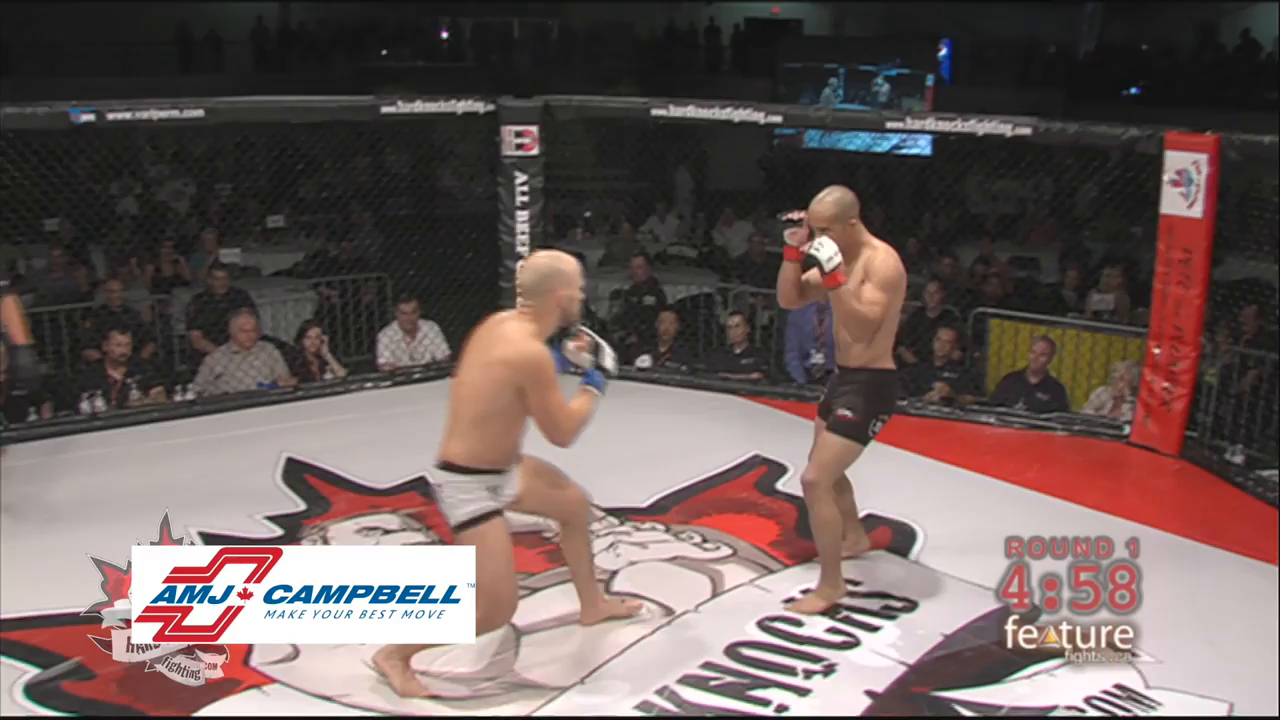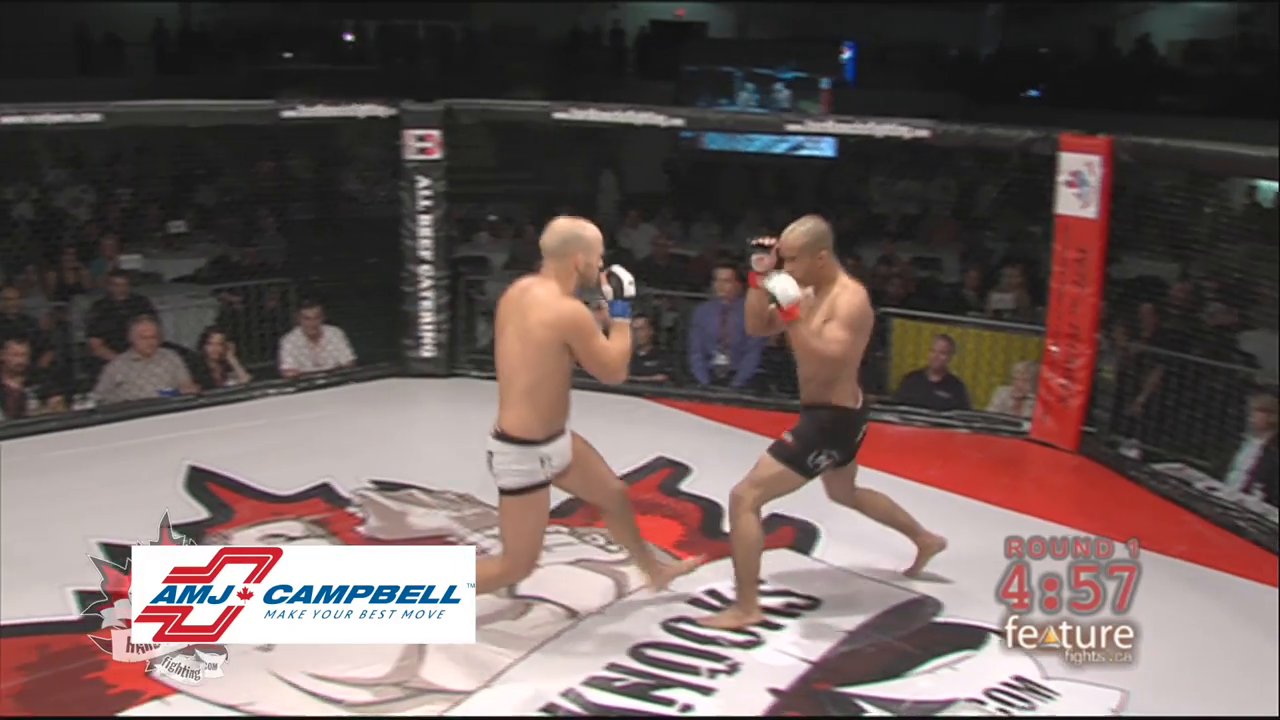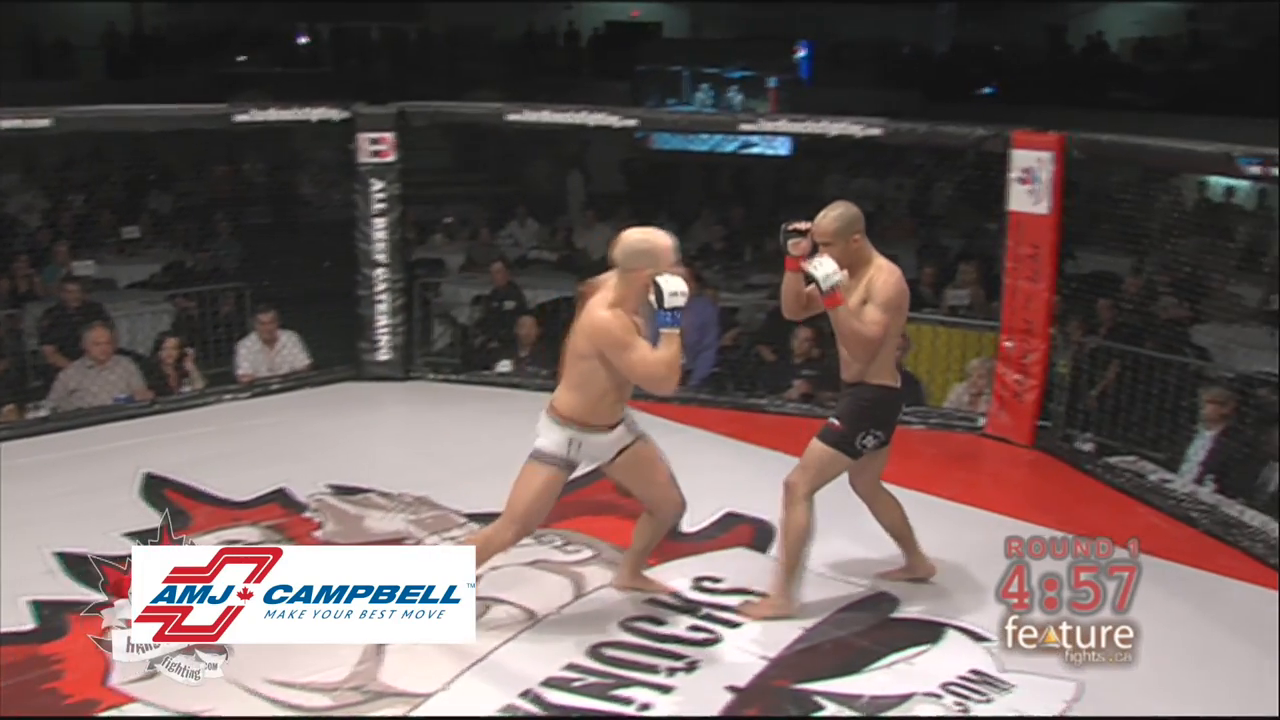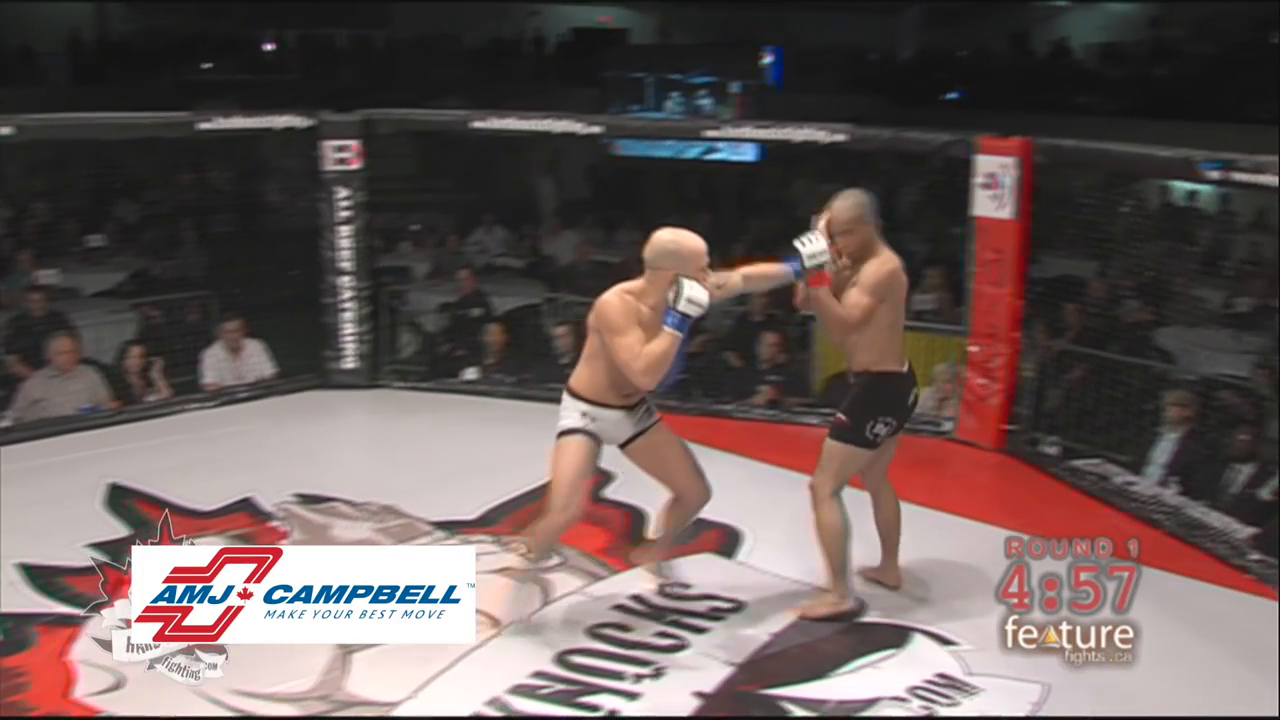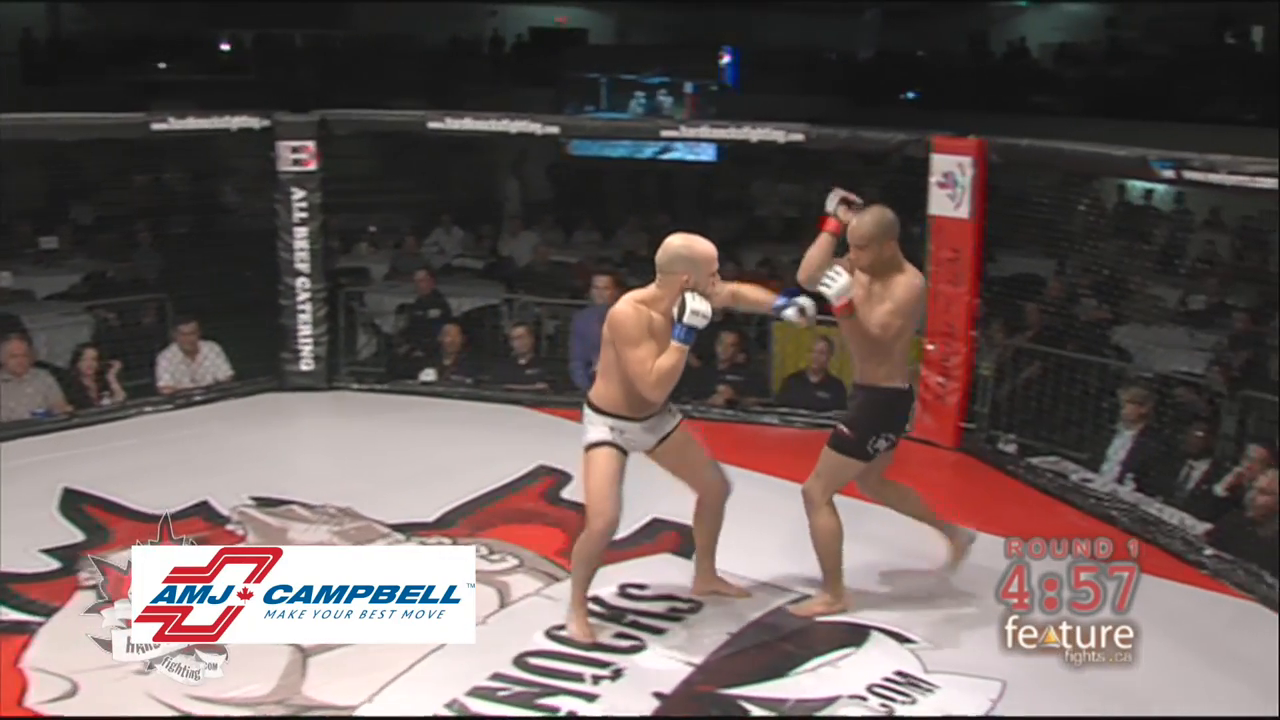
dt=0.4s
person 1, frame 1
left shoulder: (883, 263)
right shoulder: (839, 259)
left elbow: (863, 328)
right elbow: (789, 299)
left wrist: (833, 277)
right wrist: (792, 252)
left hip: (872, 383)
right hip: (846, 375)
left knee: (816, 479)
right knee: (830, 469)
left ankle: (829, 585)
right ankle: (853, 537)
person 1, frame 2
left shoulder: (849, 300)
right shoulder: (810, 290)
left elbow: (822, 363)
right elbow: (757, 328)
left wrist: (790, 312)
right wrist: (761, 276)
left hip: (830, 421)
right hip: (837, 413)
left knee: (743, 500)
right knee: (842, 492)
left ankle: (746, 606)
right ankle: (925, 540)
person 1, frame 3
left shoulder: (886, 281)
right shoulder: (845, 274)
left elbow: (863, 349)
right elbow: (793, 310)
left wrist: (834, 296)
right wrist: (795, 260)
left hip: (870, 400)
right hip: (868, 396)
left knee: (798, 486)
right knee: (867, 485)
left ankle: (782, 595)
right ankle: (917, 562)
person 1, frame 4
left shoulder: (882, 269)
right shoulder: (849, 260)
left elbow: (839, 328)
right elbow: (803, 301)
left wrist: (818, 272)
left hip: (879, 389)
right hip: (890, 384)
left knee: (824, 486)
right knee: (874, 480)
left ankle: (840, 594)
right ankle: (889, 568)
person 1, frame 5
left shoulder: (907, 286)
right shoulder: (861, 267)
left elbow: (869, 348)
right elbow: (806, 277)
left wrist: (842, 306)
right wrist: (833, 225)
left hip: (880, 401)
right hip: (873, 396)
left knee: (815, 493)
right knee: (872, 484)
left ankle: (832, 595)
right ankle: (954, 533)
person 2, frame 1
left shoulder: (500, 325)
right shoulder: (530, 354)
right elbow: (561, 433)
left wrist: (565, 363)
right wrist: (593, 380)
left hip: (500, 469)
right hip: (471, 484)
left knee: (576, 506)
right knee: (495, 609)
left ankle: (594, 604)
right ankle: (394, 655)
person 2, frame 2
left shoulder: (518, 291)
right shoulder: (568, 313)
right elbow: (613, 373)
right wrist: (620, 307)
left hip: (552, 440)
right hip: (523, 454)
left knee: (614, 496)
right knee: (516, 568)
left ankle: (652, 568)
person 2, frame 3
left shoulder: (613, 283)
right shoulder: (606, 322)
left elbow: (588, 289)
right elbow: (665, 383)
right wrist: (670, 316)
left hip: (614, 430)
right hip: (565, 436)
left knee: (670, 505)
right knee: (511, 531)
left ankle: (630, 573)
person 2, frame 4
left shoulder: (679, 292)
right shoulder: (615, 305)
left elbow: (743, 278)
right elbow: (645, 375)
left wrist: (798, 267)
right wrist: (679, 320)
left hip: (633, 412)
right hip: (584, 411)
left knee: (695, 492)
right knee: (563, 515)
left ankle: (653, 552)
right ankle: (522, 578)
person 2, frame 5
left shoulder: (687, 299)
right shoulder: (629, 315)
left elbow: (734, 294)
right elbow: (655, 388)
left wrist: (782, 304)
right wrist: (685, 333)
left hip: (656, 418)
right hip: (609, 423)
left knee: (715, 488)
right knee: (602, 524)
left ankle: (705, 576)
right ankle: (577, 606)
